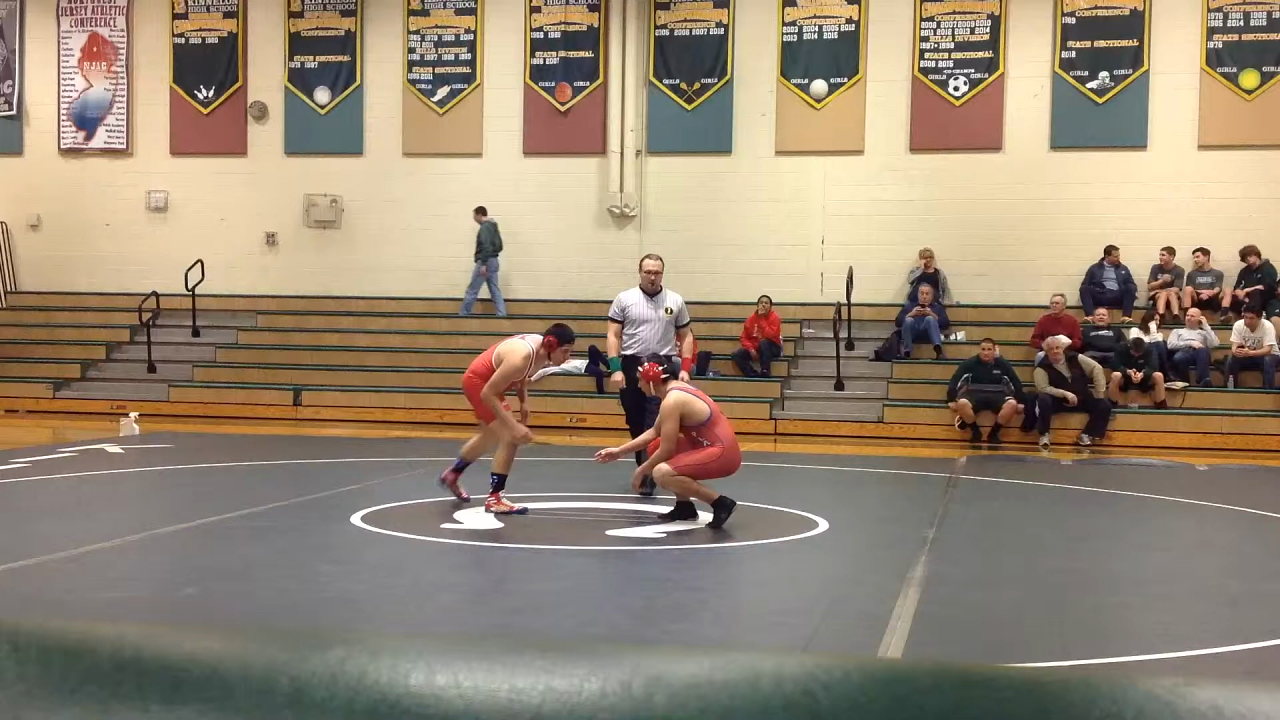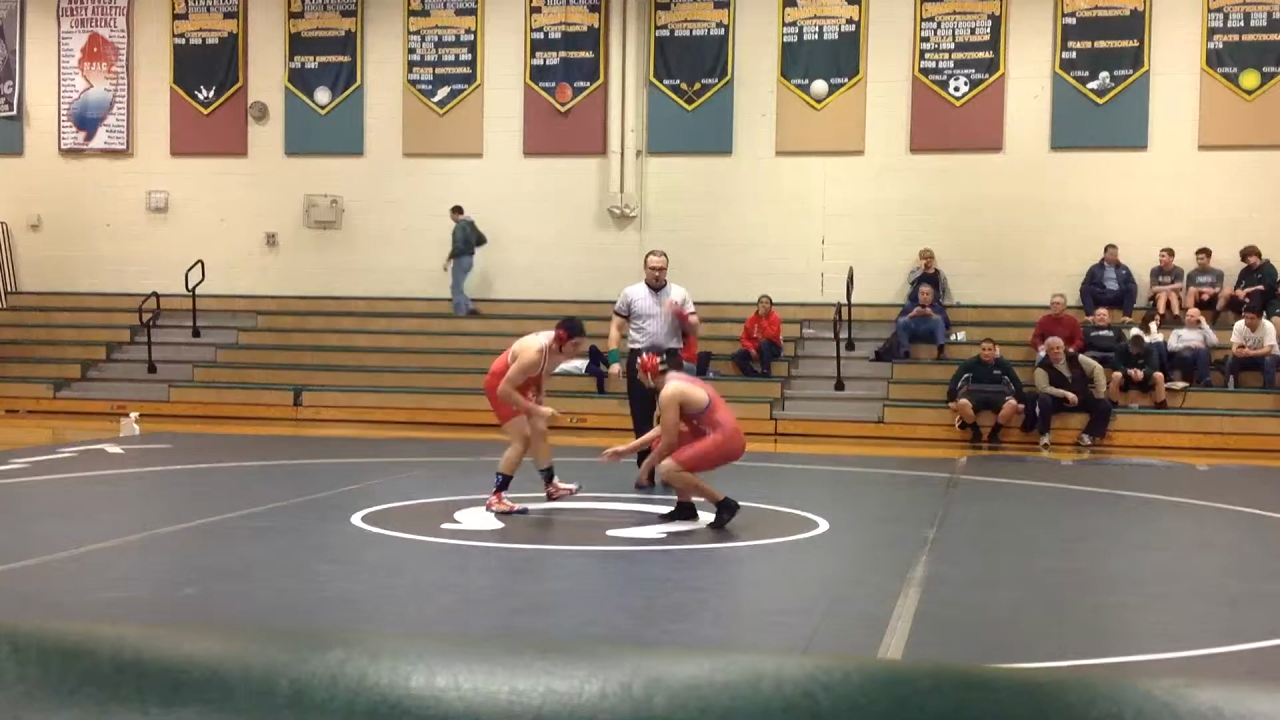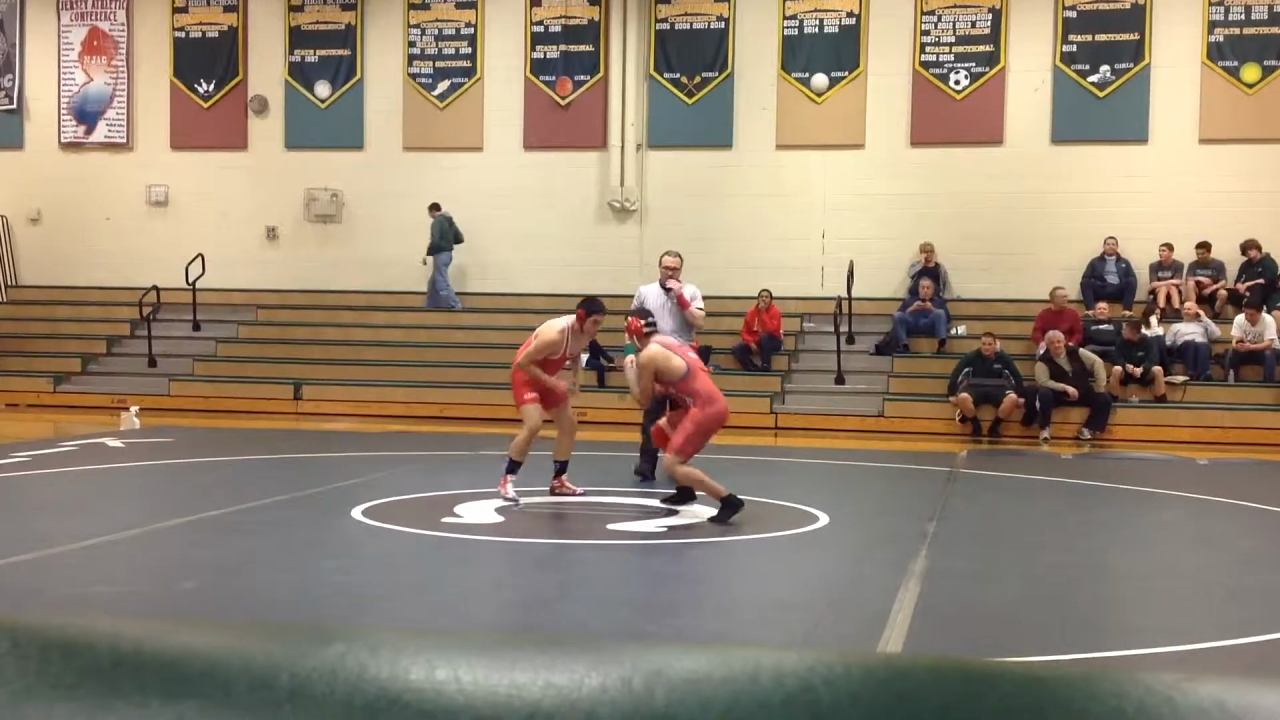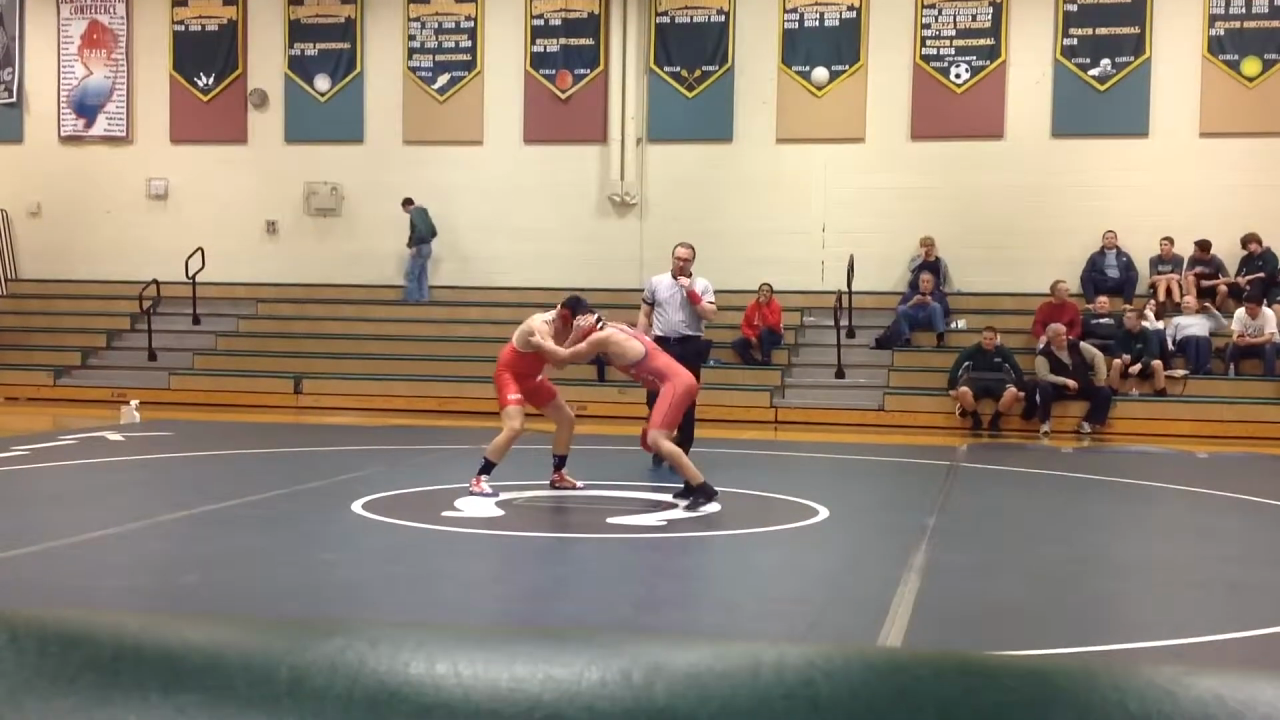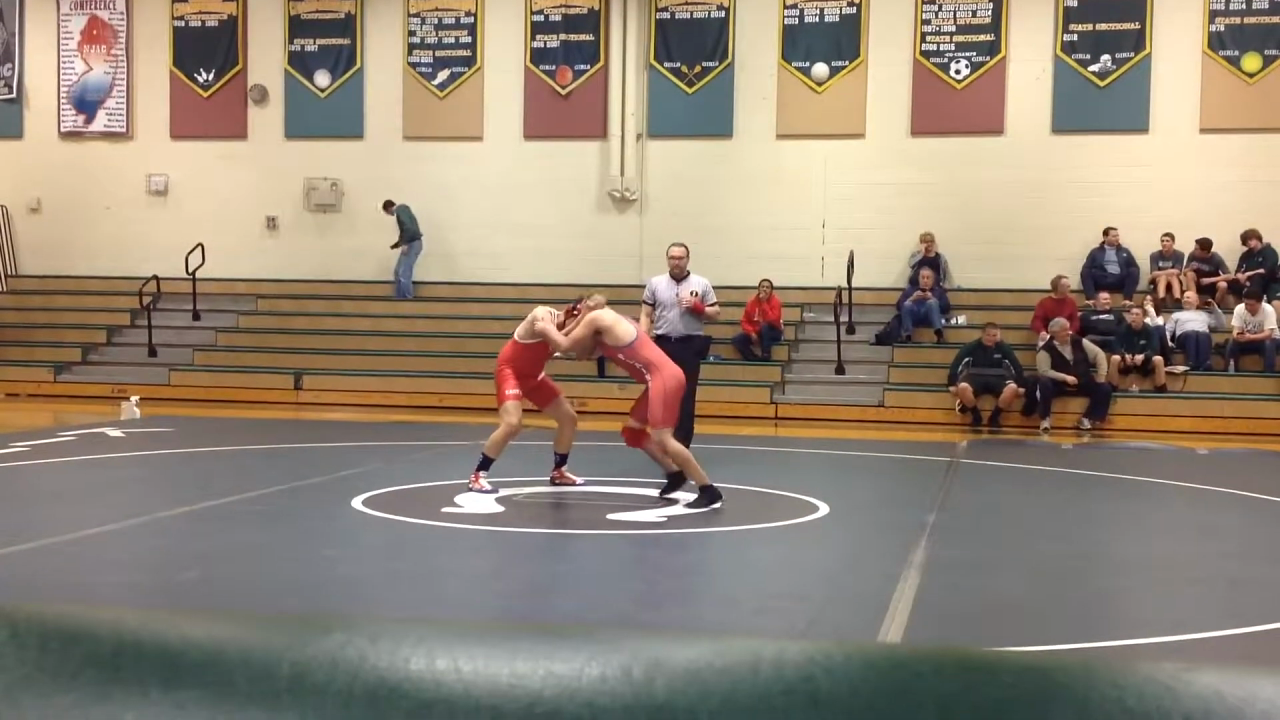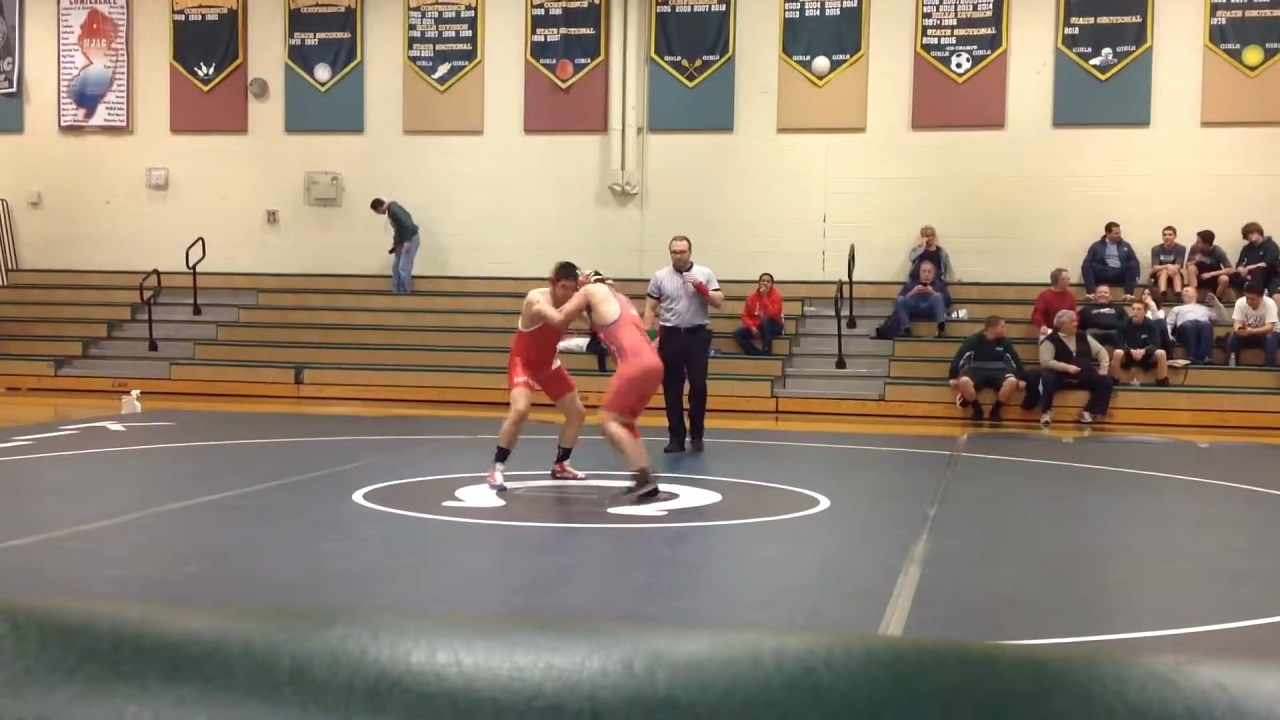
dt=0.4s
person 1, frame 1
left shoulder: (675, 301)
right shoulder: (624, 299)
left elbow: (686, 336)
right elbow: (613, 336)
left wrist: (686, 367)
right wrist: (615, 368)
right hip: (631, 366)
left knee: (654, 422)
right knee: (636, 424)
left ankle: (647, 478)
person 1, frame 2
left shoulder: (680, 293)
right shoulder: (630, 293)
left elbow: (695, 328)
right elbow: (617, 328)
left wrist: (681, 314)
right wrist: (614, 359)
left hip: (669, 360)
right hip: (638, 360)
right knee: (642, 418)
person 1, frame 3
left shoulder: (691, 292)
right shoulder: (644, 292)
left elbow: (699, 323)
left wrist: (680, 297)
right knee: (652, 410)
right ankle: (647, 463)
person 1, frame 4
left shoulder: (702, 285)
right shoulder: (655, 282)
left elbow: (711, 314)
right elbow: (644, 315)
left wrist: (692, 292)
left hip: (690, 347)
right hip: (662, 345)
right knee: (656, 397)
left ankle: (682, 451)
person 1, frame 5
left shoulder: (701, 284)
right shoulder: (655, 283)
left elbow: (716, 314)
right elbow: (645, 316)
left wrist: (695, 306)
left hip: (690, 345)
right hip: (663, 344)
left knee: (686, 396)
left ankle: (681, 445)
person 1, frame 6
left shoulder: (704, 274)
right shoulder: (660, 277)
left elbow: (719, 303)
right elbow: (650, 310)
left wrist: (699, 285)
left hip: (697, 336)
right hip: (671, 336)
left knee: (698, 386)
right knee: (672, 389)
left ankle: (697, 435)
right ankle: (676, 438)
person 2, frame 1
left shoulder: (541, 348)
right shoulder: (522, 357)
right elbow: (487, 394)
left wrist: (524, 401)
right wrist: (514, 425)
left hip: (487, 381)
right hip: (478, 382)
left knee: (489, 434)
right knee: (510, 437)
left ankle: (452, 474)
right ankle: (494, 498)
person 2, frame 2
left shoulder: (561, 348)
right shoulder: (534, 353)
right elbow: (503, 390)
left wrist: (539, 394)
right wrist: (536, 410)
left hip: (518, 385)
right hip: (501, 387)
left knee: (538, 432)
right knee: (521, 439)
left ankle: (551, 485)
right ankle: (496, 498)
person 2, frame 3
left shoulder: (585, 333)
right shoulder: (554, 334)
right elbow: (522, 363)
left wrist: (576, 378)
right wrist: (552, 382)
left hip: (548, 376)
right hip: (526, 374)
left knee: (568, 425)
right knee: (533, 426)
left ankle: (558, 480)
right ankle: (507, 480)
person 2, frame 4
left shoulder: (560, 325)
right shoulder: (539, 325)
right wrist: (578, 333)
left hip: (532, 377)
right hip: (509, 375)
left knee: (567, 420)
right knee: (514, 427)
left ankle: (558, 475)
right ankle: (479, 479)
person 2, frame 5
left shoulder: (570, 327)
right shoulder: (542, 315)
right wrist: (581, 318)
left hip: (534, 375)
right hip: (510, 370)
left knee: (569, 418)
right knee: (511, 423)
left ankle: (559, 472)
right ankle: (478, 475)
person 2, frame 6
left shoulder: (569, 302)
right shoulder: (536, 298)
right wrist: (577, 295)
left hip: (549, 363)
right hip: (523, 361)
left knee: (577, 413)
right knee: (519, 411)
left ankle: (560, 465)
right ankle: (497, 469)
person 3, frame 1
left shoulder: (672, 401)
right shoulder: (675, 391)
left elbow: (667, 449)
right elbow: (654, 432)
left wrist: (641, 471)
right wrist: (619, 451)
left hip: (723, 454)
right hip: (715, 446)
left knee: (661, 473)
right knee: (654, 448)
left ankle: (720, 503)
right ankle: (684, 506)
person 3, frame 2
left shoulder: (669, 392)
right shoulder: (675, 382)
left elbow: (669, 441)
right elbow: (662, 430)
left wrist: (646, 466)
right wrist: (628, 448)
left hip: (726, 439)
right hip: (719, 433)
left knee: (667, 468)
right knee: (657, 447)
left ankle: (725, 504)
right ankle: (685, 507)
person 3, frame 3
left shoulder: (648, 355)
right shoulder: (667, 342)
left elbow: (642, 400)
left wrist: (630, 371)
left hip: (706, 408)
right hip: (711, 404)
left knee: (671, 465)
right knee: (659, 432)
left ankle: (730, 501)
right ankle: (685, 490)
person 3, frame 4
left shoulder: (605, 338)
right shoulder: (612, 330)
left elbow: (564, 357)
left wrist: (539, 342)
left hip: (677, 383)
right hip: (676, 381)
left knee: (656, 439)
right knee: (651, 439)
left ankle: (703, 489)
right ankle: (692, 484)
person 3, frame 5
left shoulder: (597, 317)
right shoulder: (605, 321)
left elbow: (565, 346)
right elbow: (583, 350)
left wrist: (546, 328)
left hip: (664, 377)
right hip: (660, 377)
left knee: (663, 438)
right knee: (633, 432)
left ankle: (709, 491)
right ankle: (677, 474)
person 3, frame 6
left shoulder: (593, 291)
right shoulder: (619, 299)
left elbow: (559, 321)
left wrist: (543, 309)
left hip: (635, 365)
right hip: (653, 365)
left knee: (608, 421)
right knee: (625, 425)
left ankle: (641, 473)
right ankle: (648, 483)
